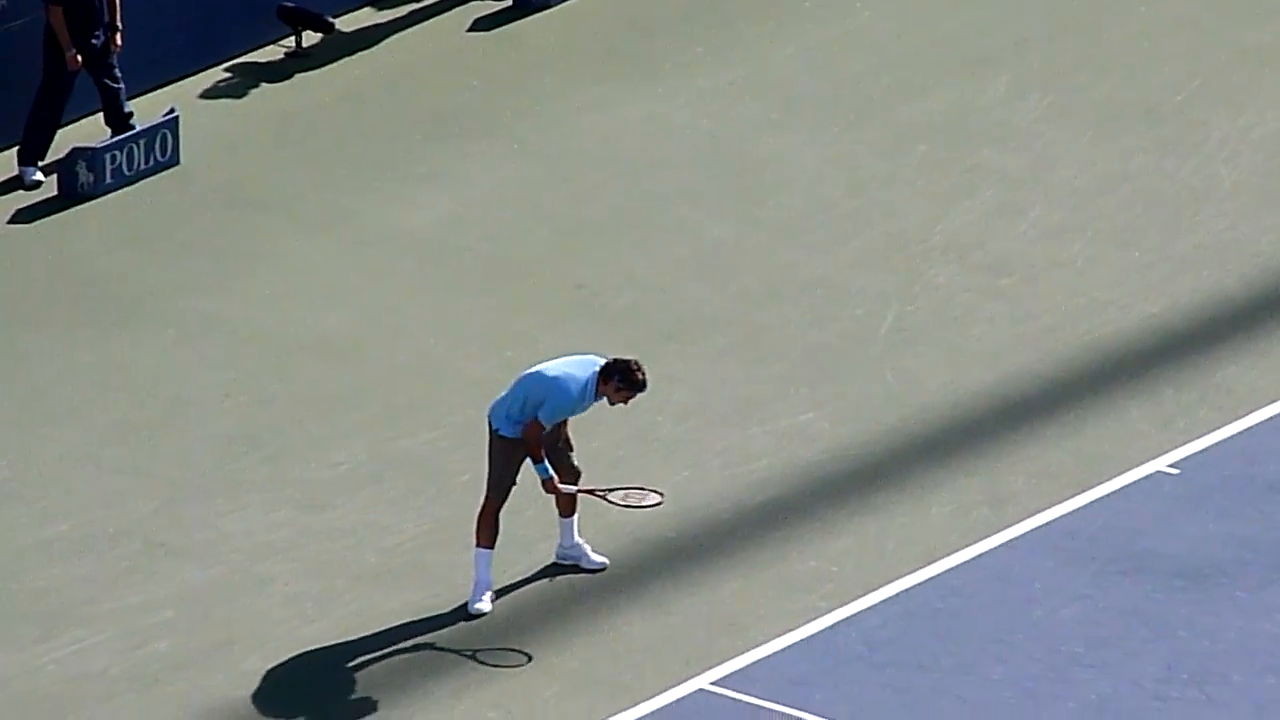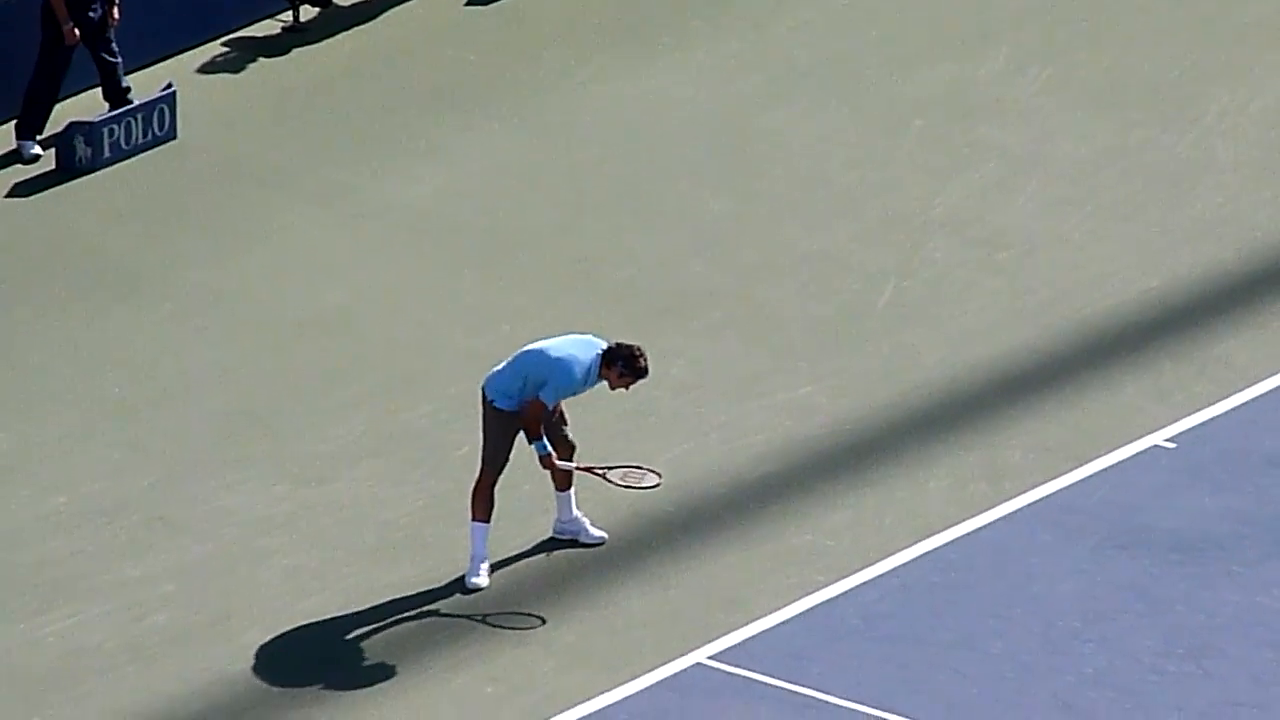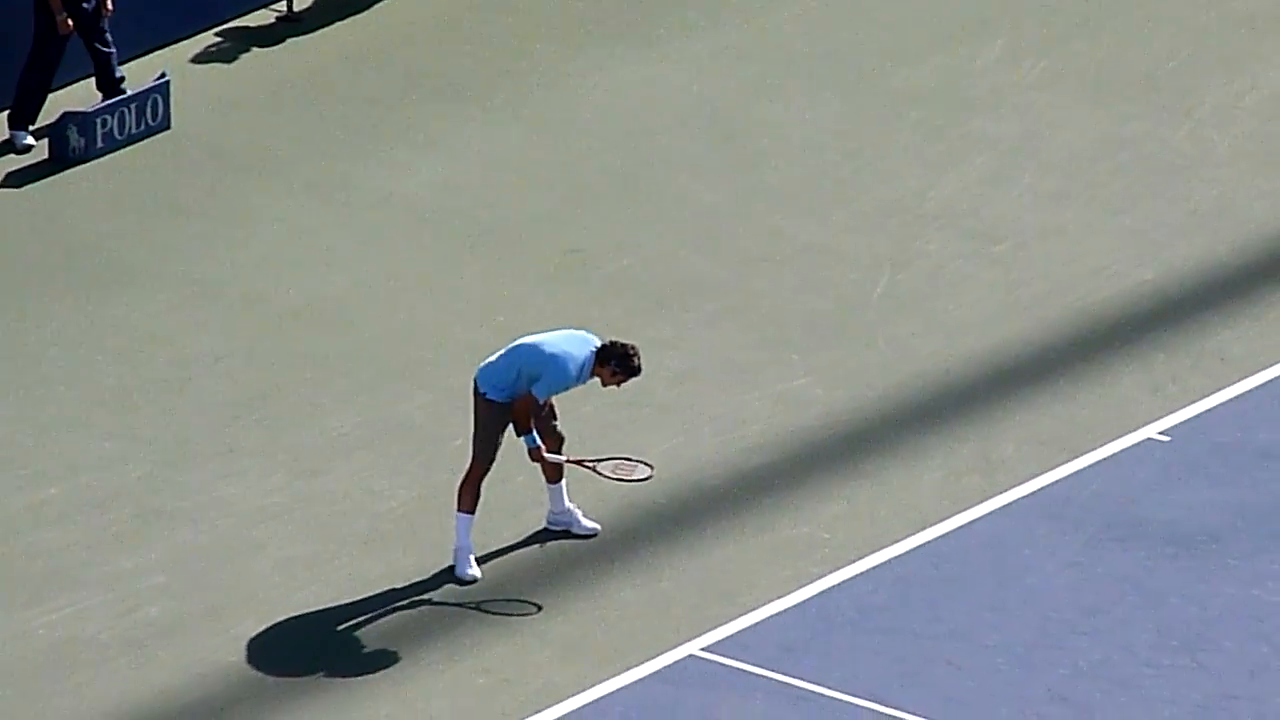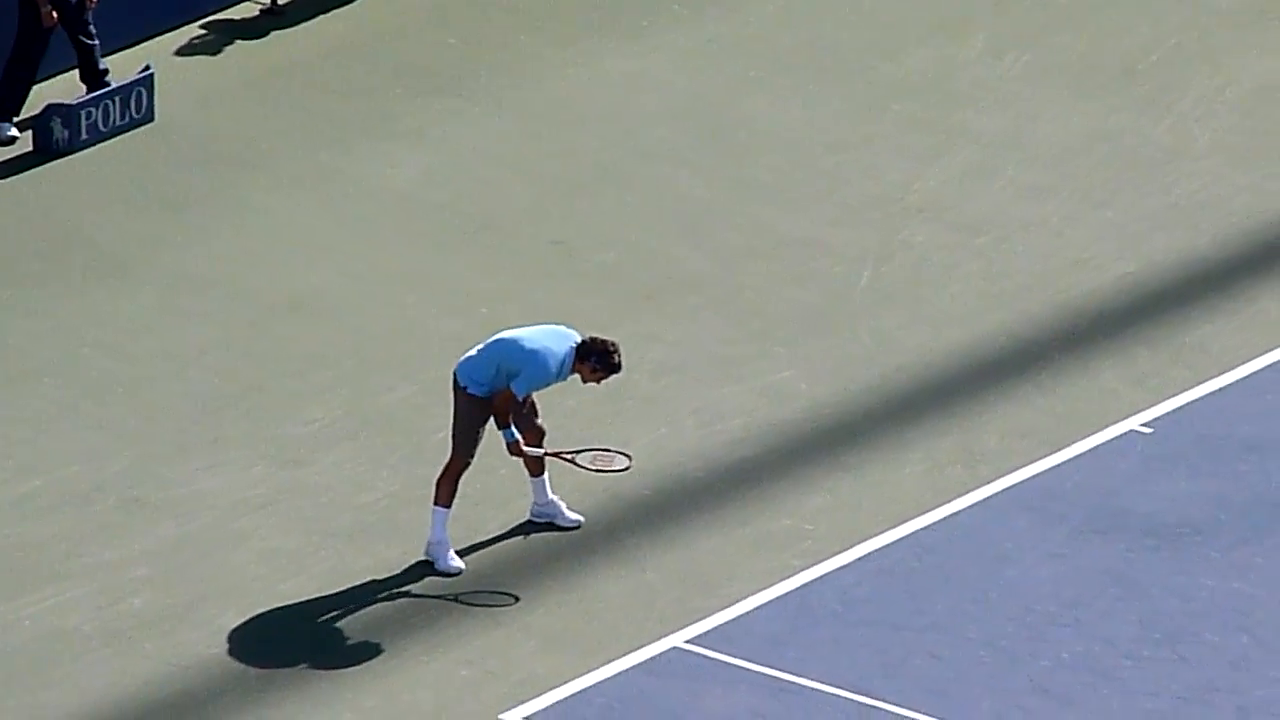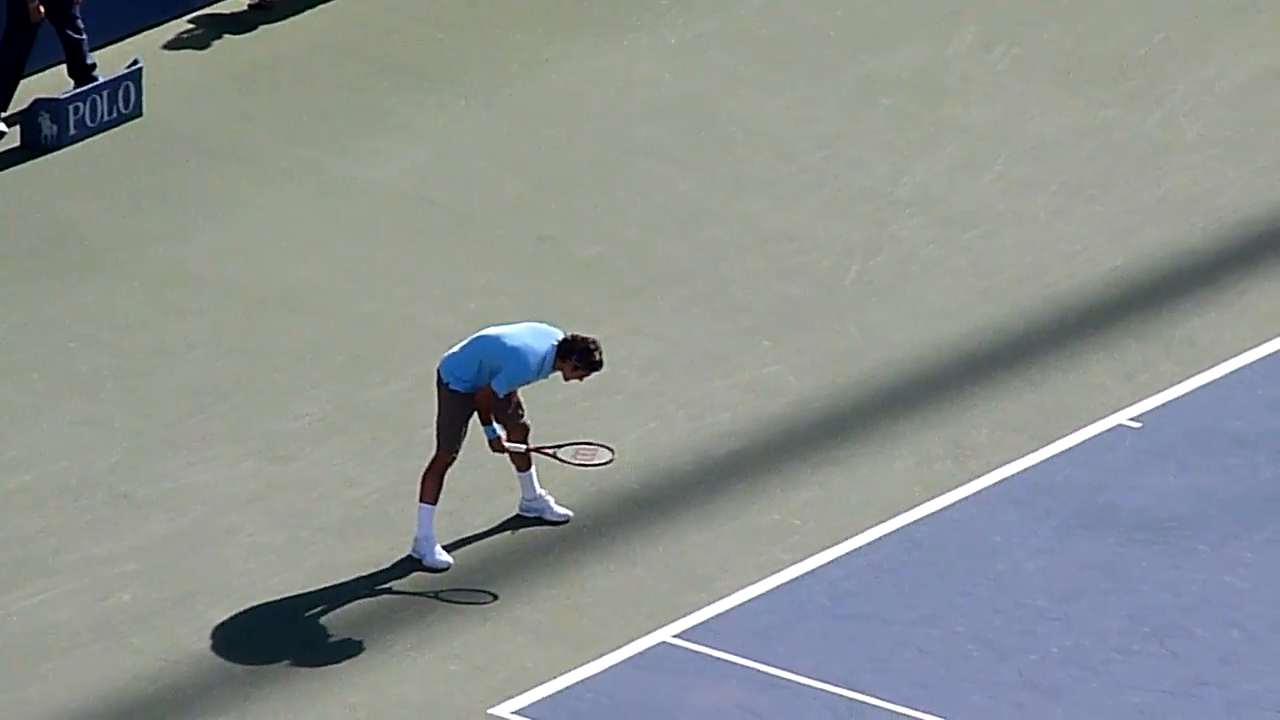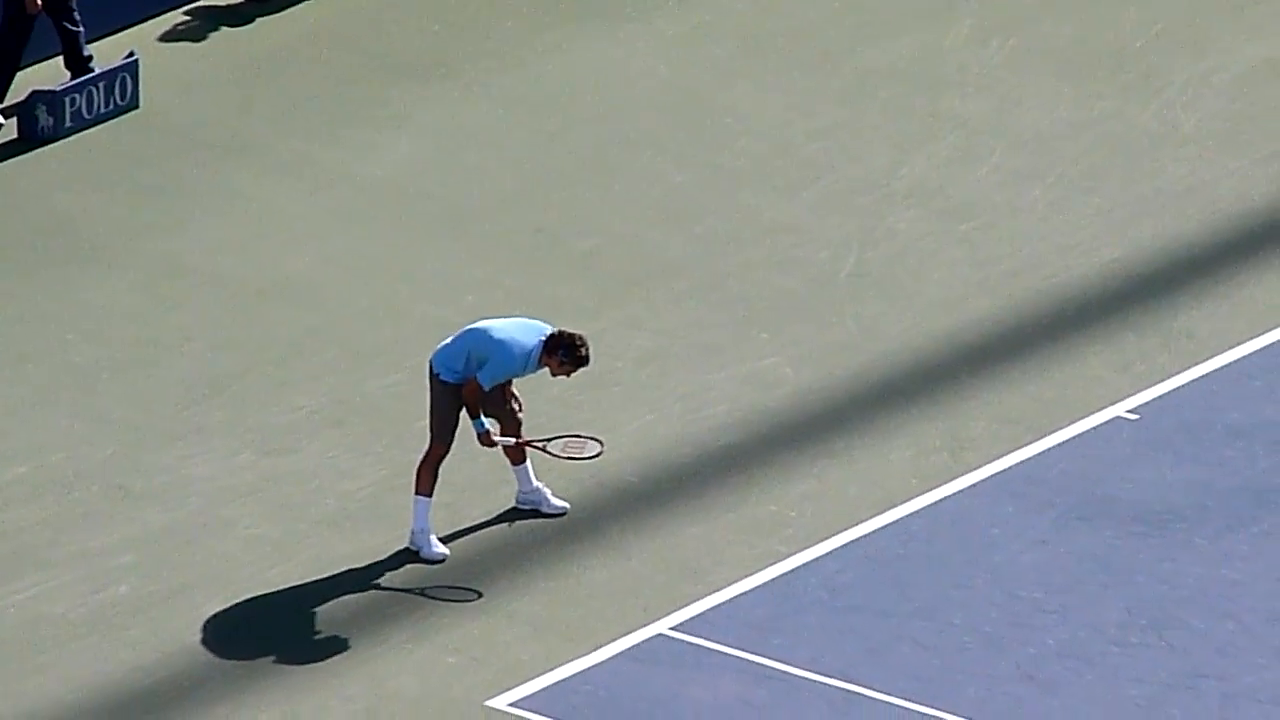
dt=0.1s
person 1, frame 1
left shoulder: (600, 367)
right shoulder: (569, 392)
right elbow: (531, 433)
left wrist: (563, 428)
right wrist: (544, 472)
left hip: (540, 420)
right hip: (509, 427)
left knee: (569, 475)
right knee: (495, 500)
left ankle: (569, 546)
right ankle: (482, 585)
person 1, frame 2
left shoulder: (601, 349)
right shoulder: (572, 374)
right elbow: (532, 412)
left wrist: (557, 404)
right wrist: (542, 449)
left hip: (535, 396)
right hip: (502, 399)
left knee: (565, 448)
right knee: (490, 473)
left ankle: (567, 521)
right ankle: (478, 558)
person 1, frame 3
left shoulder: (594, 346)
right shoulder: (566, 371)
right elbow: (522, 406)
left wrist: (546, 399)
right wrist: (531, 442)
left hip: (523, 385)
right hip: (494, 389)
left knee: (554, 440)
right knee: (481, 465)
left ankle: (560, 512)
right ankle: (462, 548)
person 1, frame 4
left shoulder: (574, 341)
right shoulder: (546, 366)
right elbow: (501, 402)
left wrist: (527, 394)
right wrist: (510, 436)
left hip: (504, 379)
right hip: (474, 384)
left knee: (535, 434)
right knee: (461, 459)
left ankle: (544, 504)
right ankle: (438, 542)
person 1, frame 5
left shoulder: (559, 340)
right shoulder: (526, 365)
right elbow: (483, 399)
left wrist: (512, 391)
right wrist: (492, 433)
left hip: (489, 374)
right hip: (457, 379)
left knee: (519, 429)
right knee: (446, 455)
left ankle: (532, 499)
right ankle: (424, 539)
person 1, frame 6
left shoulder: (548, 335)
right shoulder: (512, 357)
right elbow: (469, 391)
left wrist: (508, 386)
right wrist: (480, 426)
left hip: (480, 367)
right hip: (449, 371)
left knee: (513, 423)
right knee: (440, 447)
left ankle: (529, 492)
right ankle: (420, 531)
